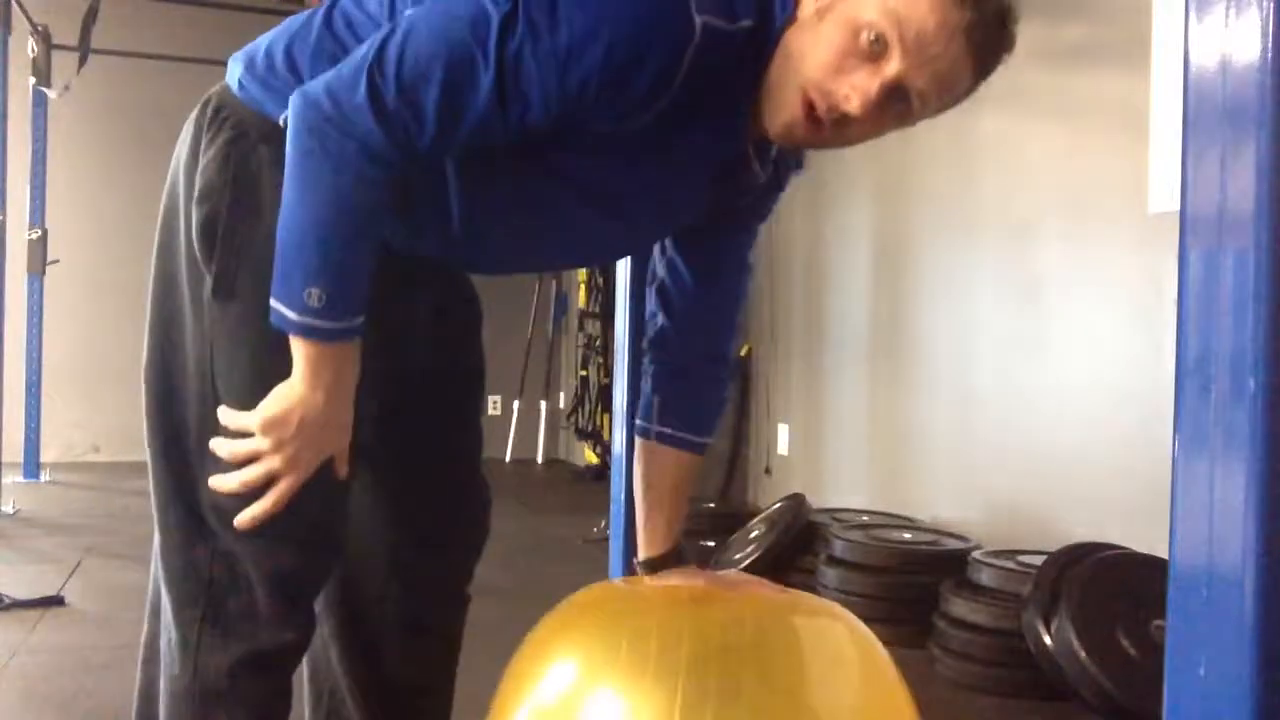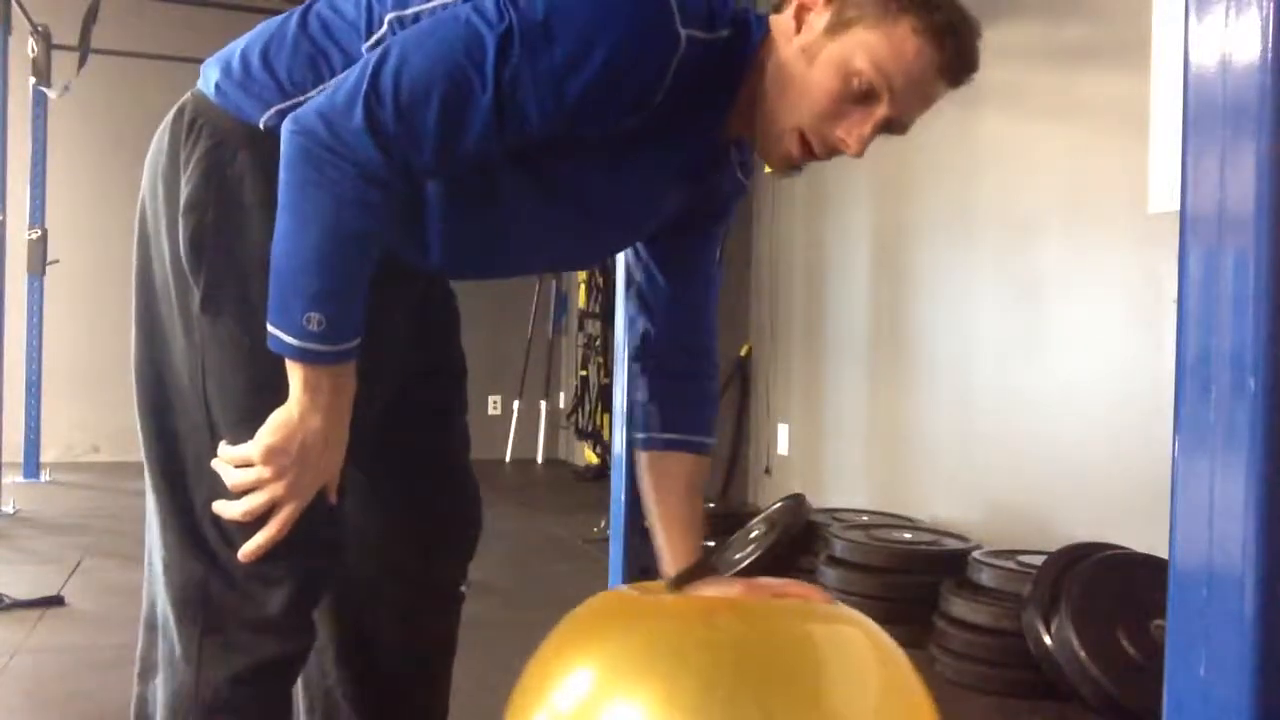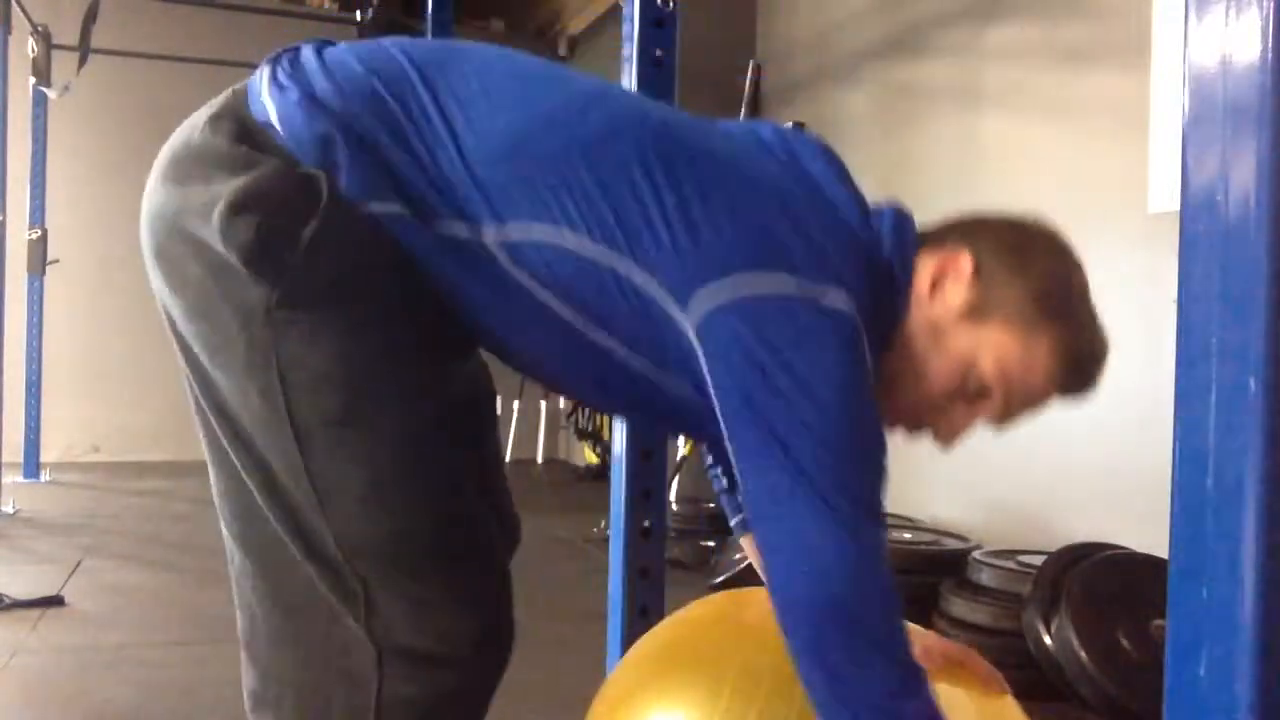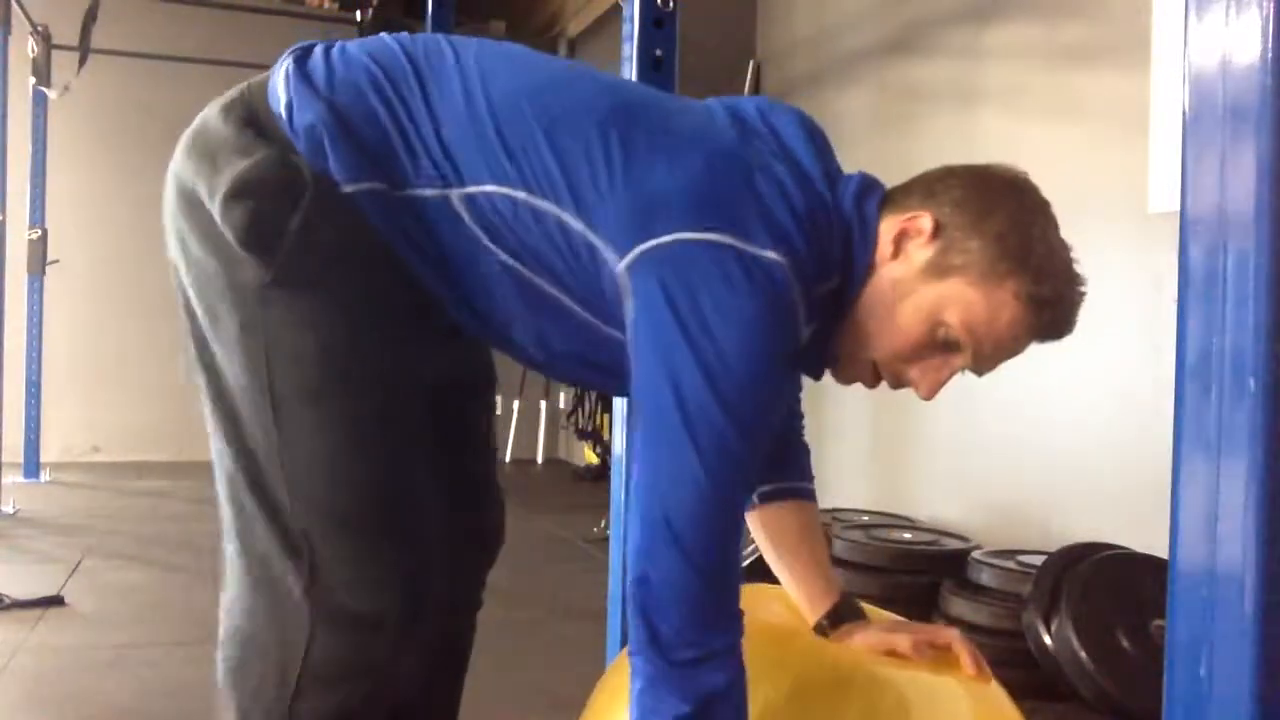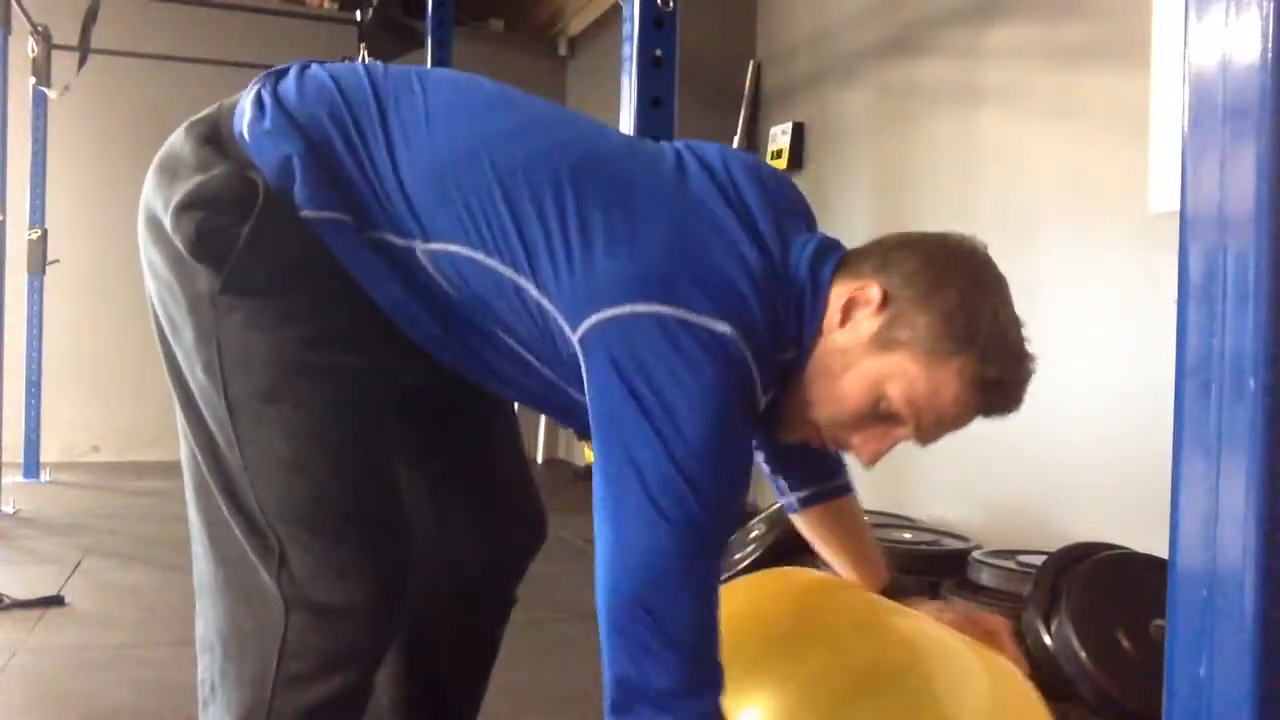
dt=1s
person 1, frame 1
left shoulder: (752, 164)
left elbow: (687, 351)
right elbow: (345, 119)
left wrist: (656, 567)
right wrist: (324, 381)
left hip: (403, 244)
right hip: (275, 157)
left knee: (422, 544)
right knee: (255, 558)
person 1, frame 2
left shoulder: (712, 166)
left elbow: (674, 354)
right elbow: (339, 140)
left wrist: (688, 573)
right wrist: (320, 407)
left hip: (380, 246)
right hip: (247, 168)
left knee: (414, 547)
right knee: (253, 568)
person 1, frame 3
left shoulder: (827, 233)
right shoulder: (799, 328)
left wrist: (870, 635)
left hip: (348, 202)
right hip: (261, 189)
left knee: (458, 561)
right knee: (414, 619)
person 1, frame 4
left shoulder: (805, 192)
right shoulder: (730, 285)
left elbow: (756, 440)
right elbow: (677, 604)
left wrist: (838, 618)
left hip: (391, 232)
right hip: (277, 183)
left knee: (446, 551)
right knee: (343, 591)
person 1, frame 5
left shoulder: (781, 240)
right shoulder: (685, 361)
left elbow: (787, 429)
left hip: (378, 245)
right hip: (248, 204)
left knee: (479, 543)
right knee: (325, 589)
